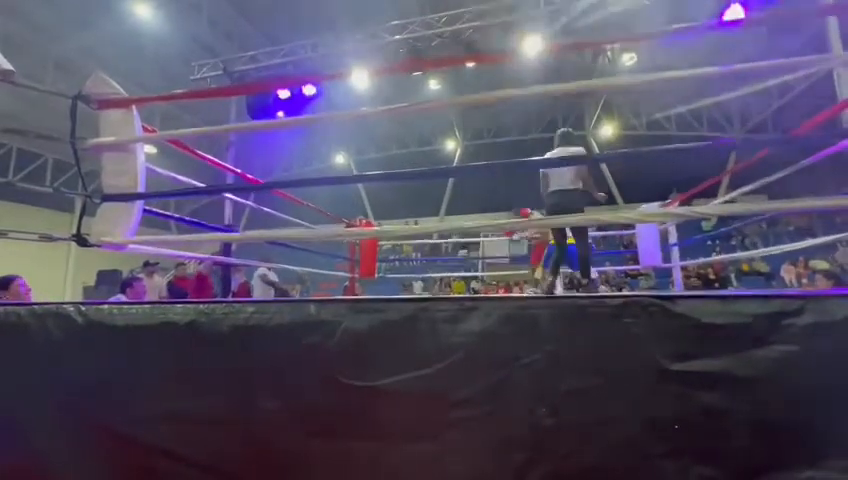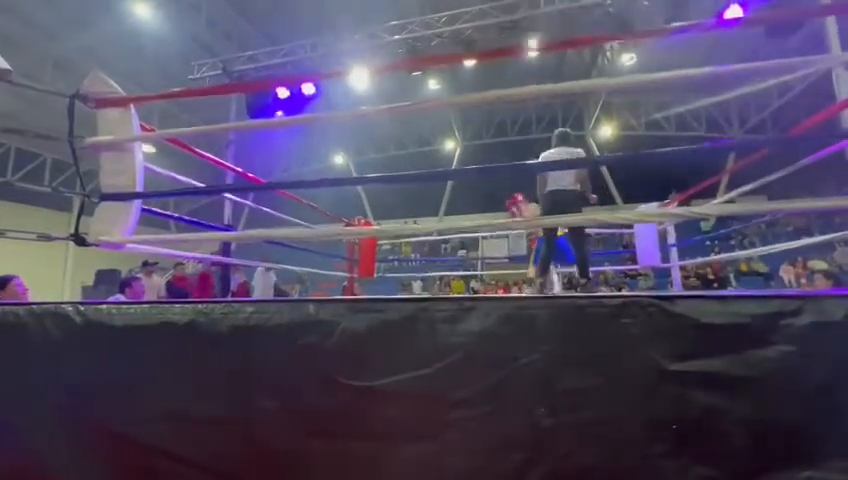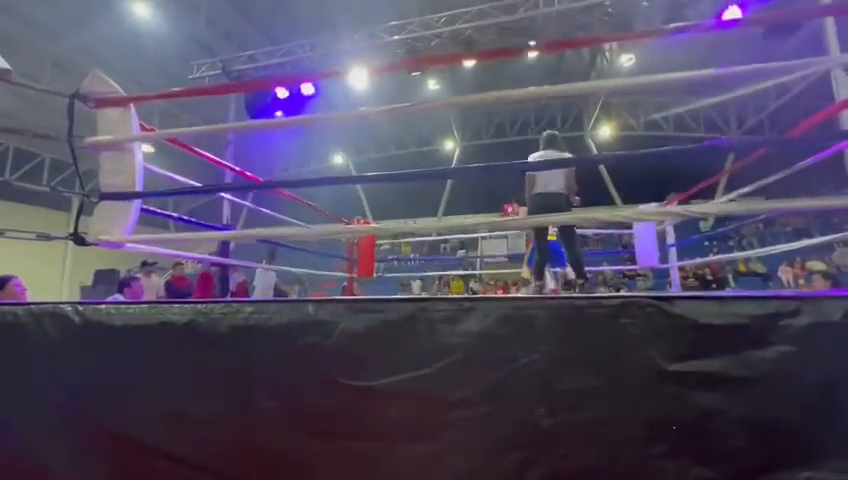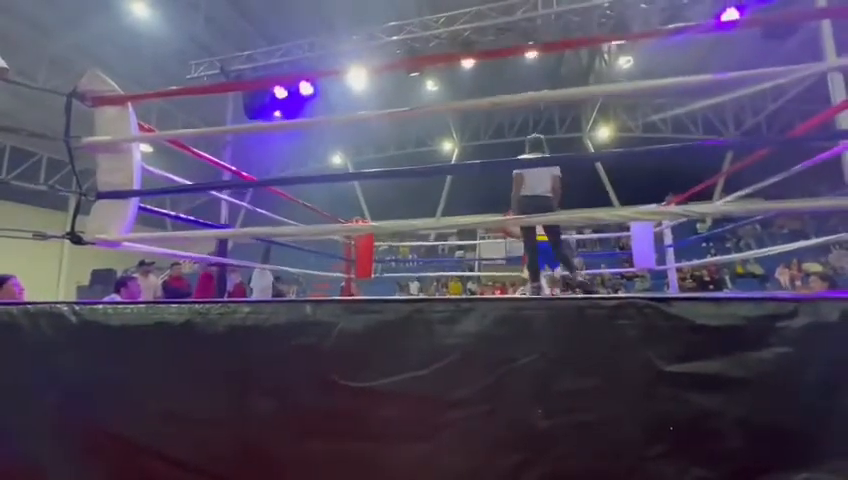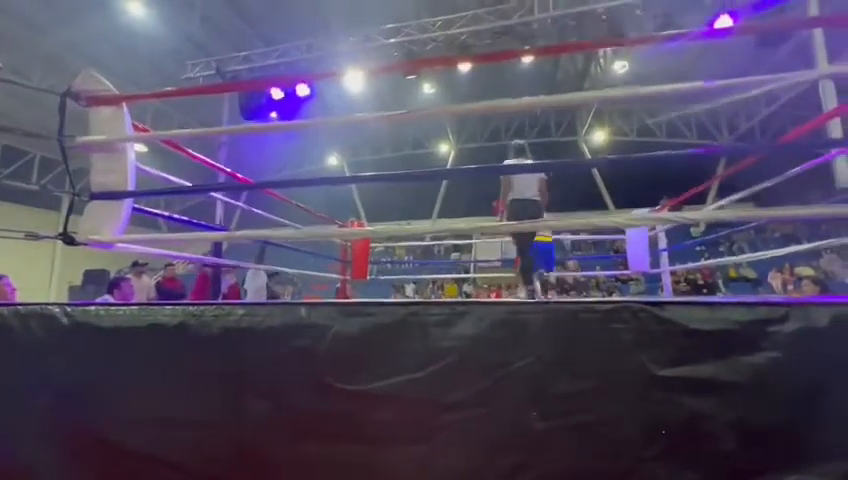
dt=0.2s
person 1, frame 1
left shoulder: (547, 157)
right shoulder: (579, 151)
left elbow: (543, 186)
right elbow: (583, 176)
left wrist: (549, 203)
right wrist: (596, 194)
left hip: (552, 201)
right hip: (573, 199)
left knee: (560, 246)
right knee: (582, 243)
left ankle: (551, 281)
right ankle: (586, 283)
person 1, frame 2
left shoulder: (544, 156)
right shoulder: (579, 153)
left elbow: (540, 185)
right elbow: (583, 178)
left wrist: (543, 205)
right wrist: (589, 196)
left hip: (550, 200)
right hip: (571, 199)
left knee: (548, 245)
right knee: (579, 243)
left ankle: (541, 282)
right ankle: (584, 283)
person 1, frame 3
left shoulder: (533, 158)
right shoulder: (566, 157)
left elbow: (528, 187)
right elbow: (570, 184)
left wrist: (530, 207)
right wrist: (572, 199)
left hip: (538, 202)
right hip: (559, 201)
left knee: (541, 247)
right knee: (571, 244)
left ankle: (538, 285)
right ankle: (582, 283)
person 1, frame 4
left shoulder: (521, 160)
left elbow: (516, 188)
right elbow: (556, 189)
left wrist: (514, 210)
right wrist: (554, 205)
left hip: (526, 204)
right hip: (546, 204)
left knee: (531, 248)
right knee: (556, 245)
left ankle: (535, 285)
right ankle: (575, 277)
person 1, frame 5
left shoulder: (508, 164)
left elbow: (505, 191)
right elbow: (544, 192)
left wrist: (501, 212)
right wrist: (541, 210)
left hip: (517, 207)
right hip: (534, 208)
left knee: (522, 249)
right knee: (527, 248)
left ankle: (530, 287)
